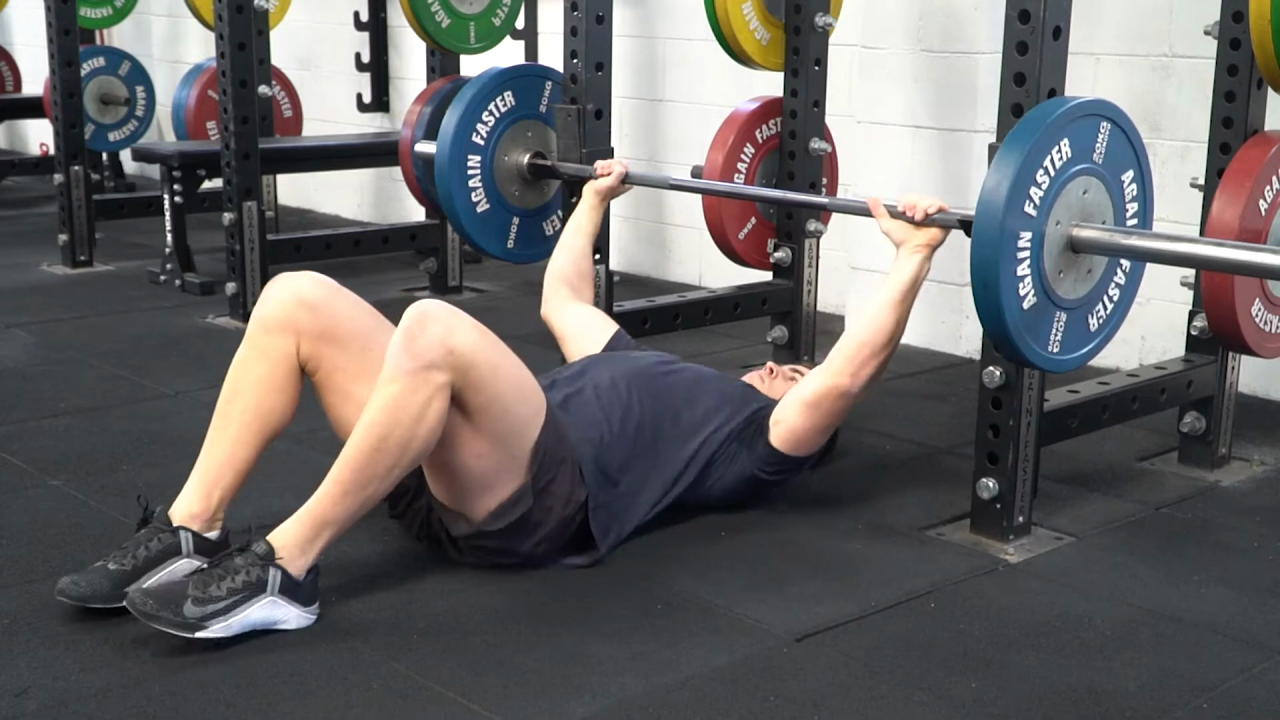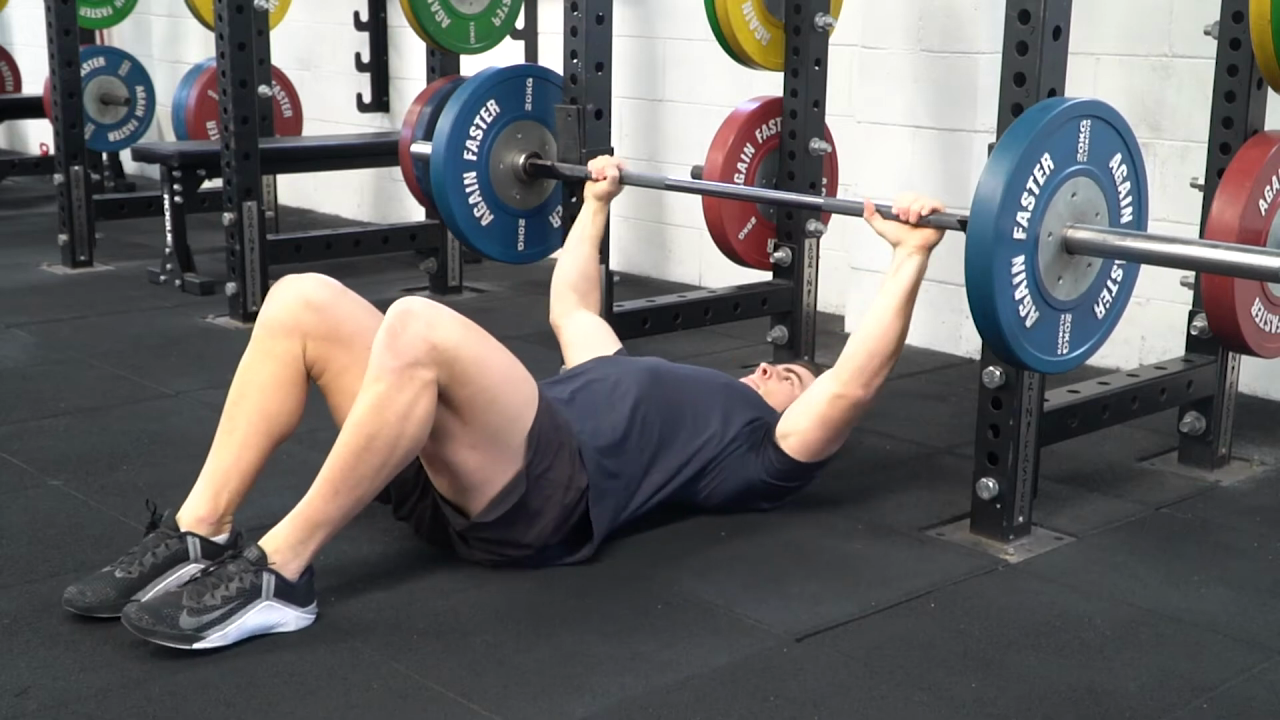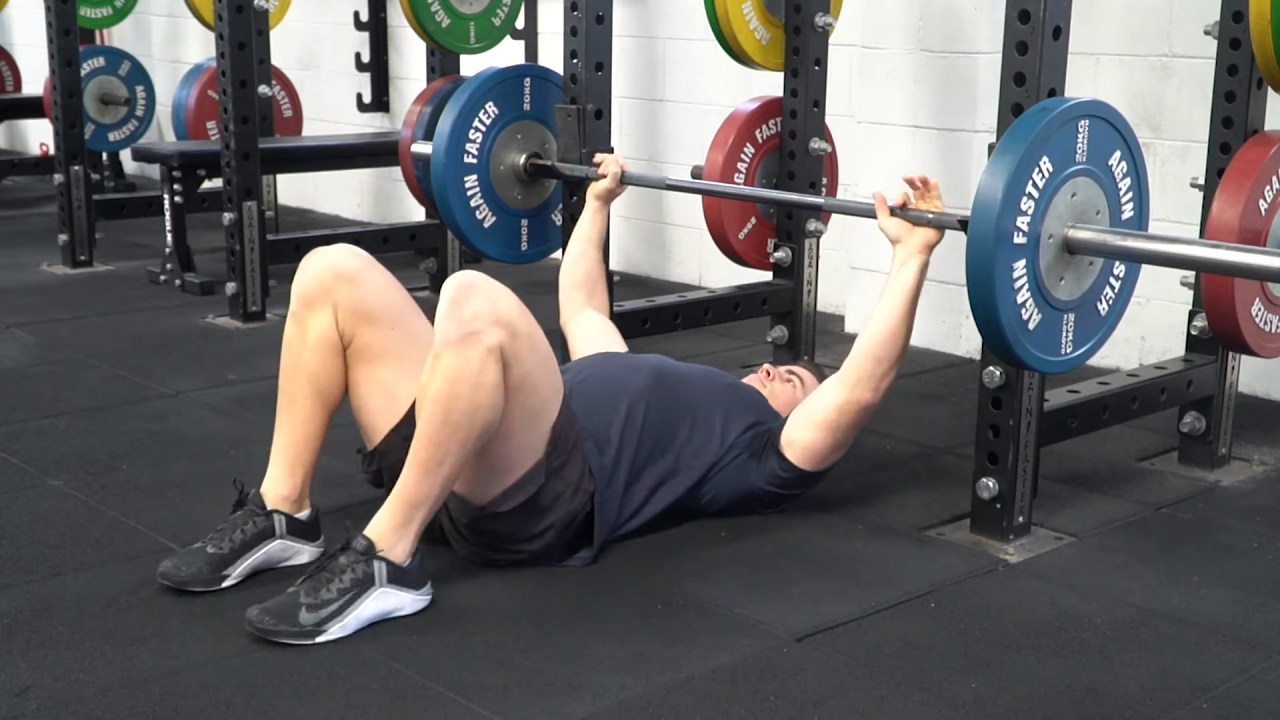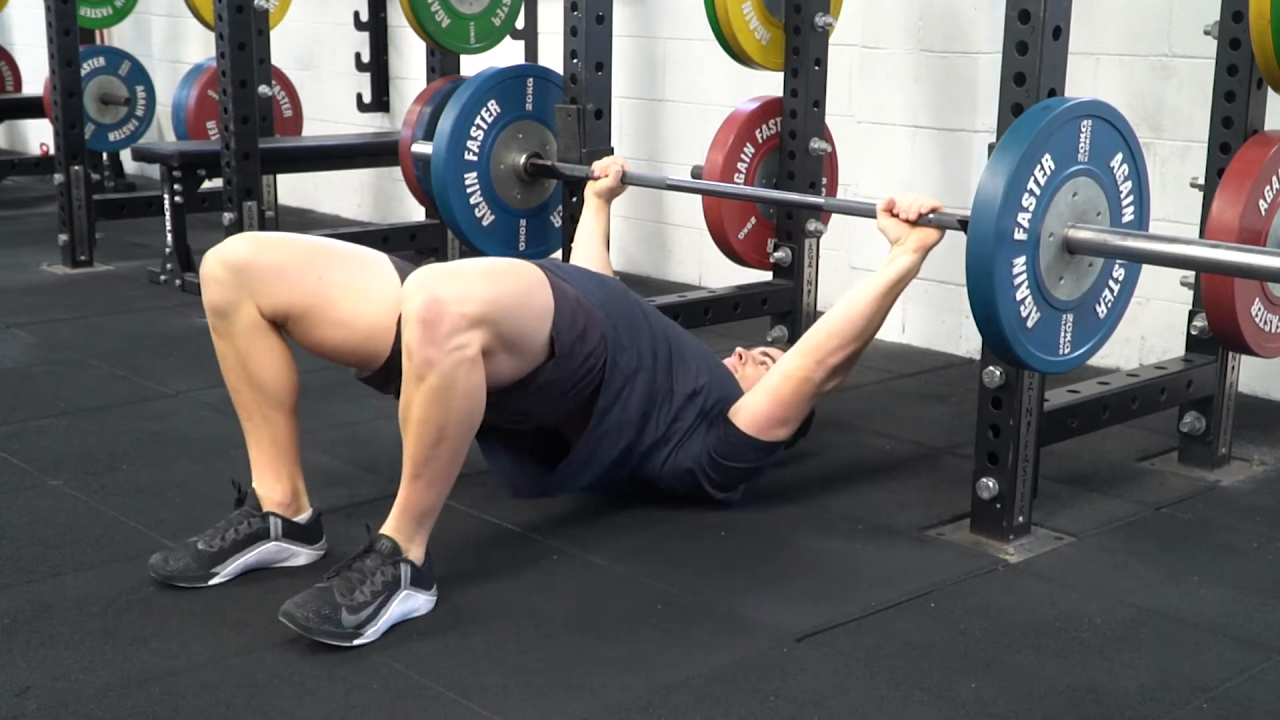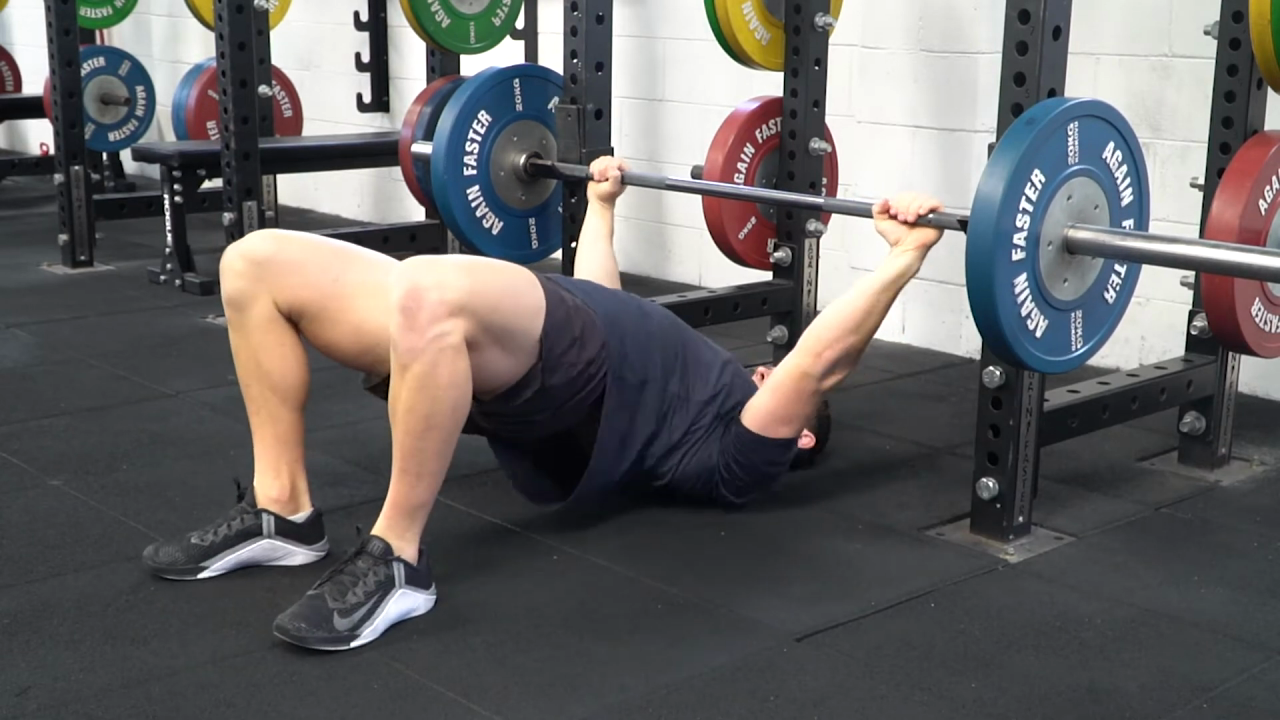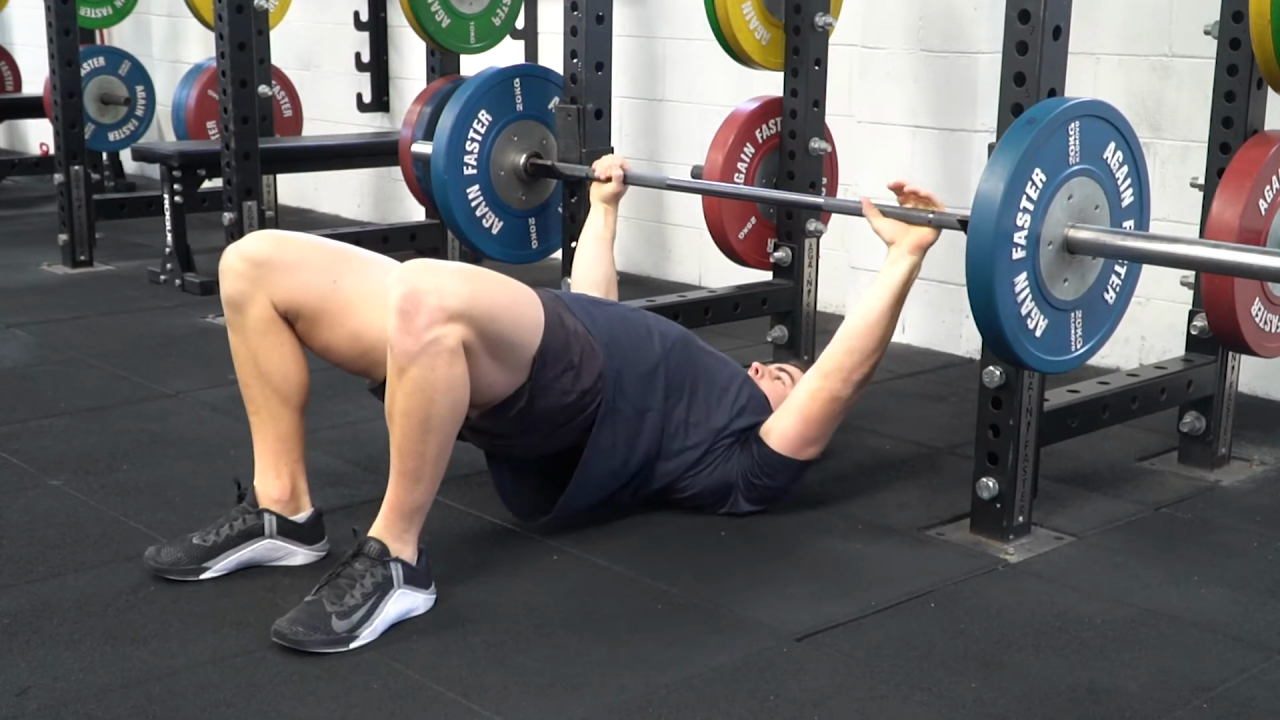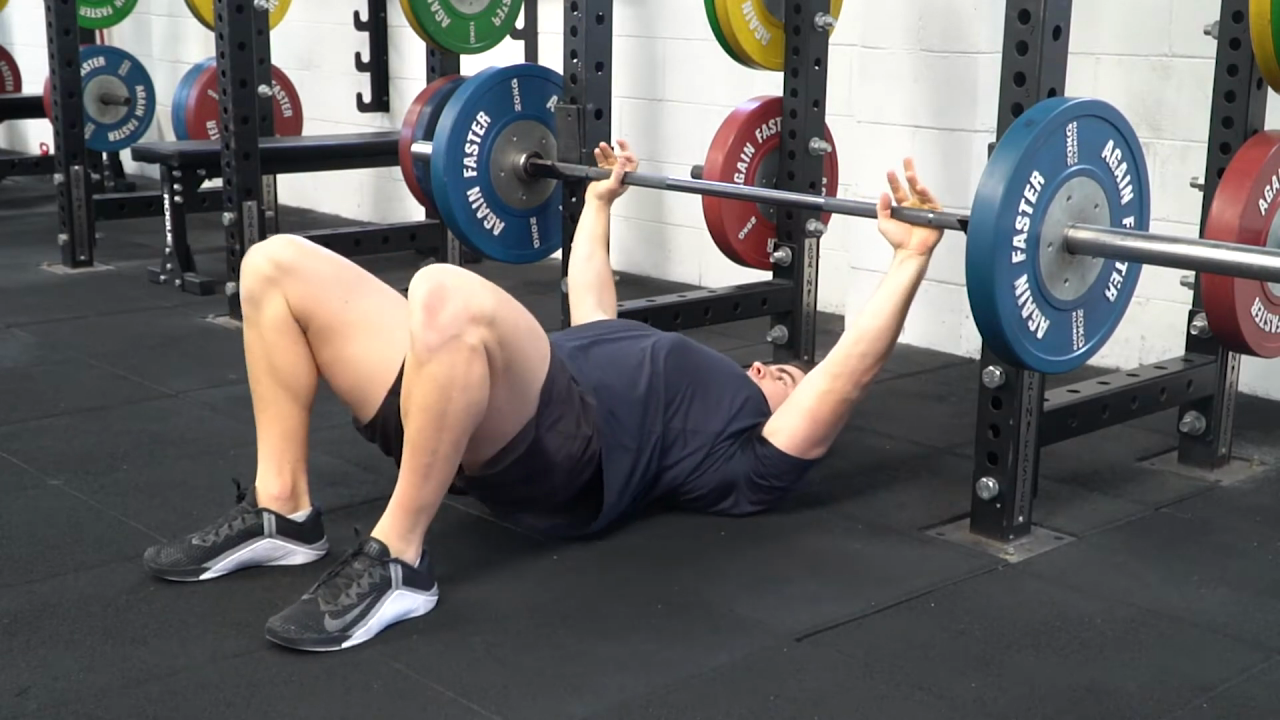
dt=0.7s
person 1, frame 1
left shoulder: (761, 442)
right shoulder: (650, 373)
left elbow: (849, 373)
right elbow: (563, 302)
left wrist: (911, 256)
right wrist: (592, 201)
left hip: (537, 494)
right hip: (444, 474)
left knee: (433, 325)
right knee: (299, 298)
left ankle: (282, 571)
right ankle: (190, 532)
person 1, frame 2
left shoulder: (768, 450)
right shoulder: (655, 384)
left elbow: (852, 389)
right elbow: (571, 312)
left wrist: (909, 257)
right wrist: (595, 206)
left hip: (542, 486)
right hip: (447, 473)
left knee: (419, 324)
right knee: (302, 302)
left ankle: (275, 573)
right ankle: (198, 536)
person 1, frame 3
left shoulder: (766, 453)
right shoulder: (658, 388)
left elbow: (862, 385)
right elbow: (580, 310)
left wrist: (912, 254)
right wrist: (597, 204)
left hip: (540, 490)
right hip: (451, 461)
left knee: (476, 297)
right knee: (335, 272)
left ankle: (384, 558)
right ankle: (281, 516)
person 1, frame 4
right shoulder: (683, 376)
left elbow: (822, 358)
right elbow: (595, 289)
left wrist: (906, 253)
right wrist: (597, 200)
right hip: (455, 321)
left knee: (444, 310)
right knee: (233, 270)
left ankle: (398, 559)
right ankle: (280, 515)
person 1, frame 5
left shoulder: (741, 451)
right shoulder: (698, 390)
left elbow: (821, 357)
right elbow: (597, 302)
left wrist: (905, 252)
right wrist: (600, 204)
right hip: (479, 341)
left knee: (425, 295)
right knee: (255, 264)
left ankle: (395, 560)
right ankle: (281, 512)
person 1, frame 6
left shoulder: (753, 459)
right shoulder: (683, 382)
left elbow: (843, 374)
right elbow: (591, 305)
left wrist: (905, 253)
right wrist: (605, 207)
left hip: (568, 376)
right hip: (457, 342)
left knee: (426, 299)
right knee: (254, 264)
left ankle: (392, 559)
right ankle: (282, 514)
person 1, frame 7
left shoulder: (753, 456)
right shoulder: (663, 376)
left elbow: (847, 374)
right elbow: (590, 312)
left wrist: (910, 256)
right wrist: (598, 202)
left hip: (561, 431)
right hip: (465, 381)
left knee: (450, 293)
right knee: (277, 265)
left ankle: (394, 561)
right ankle: (280, 513)
